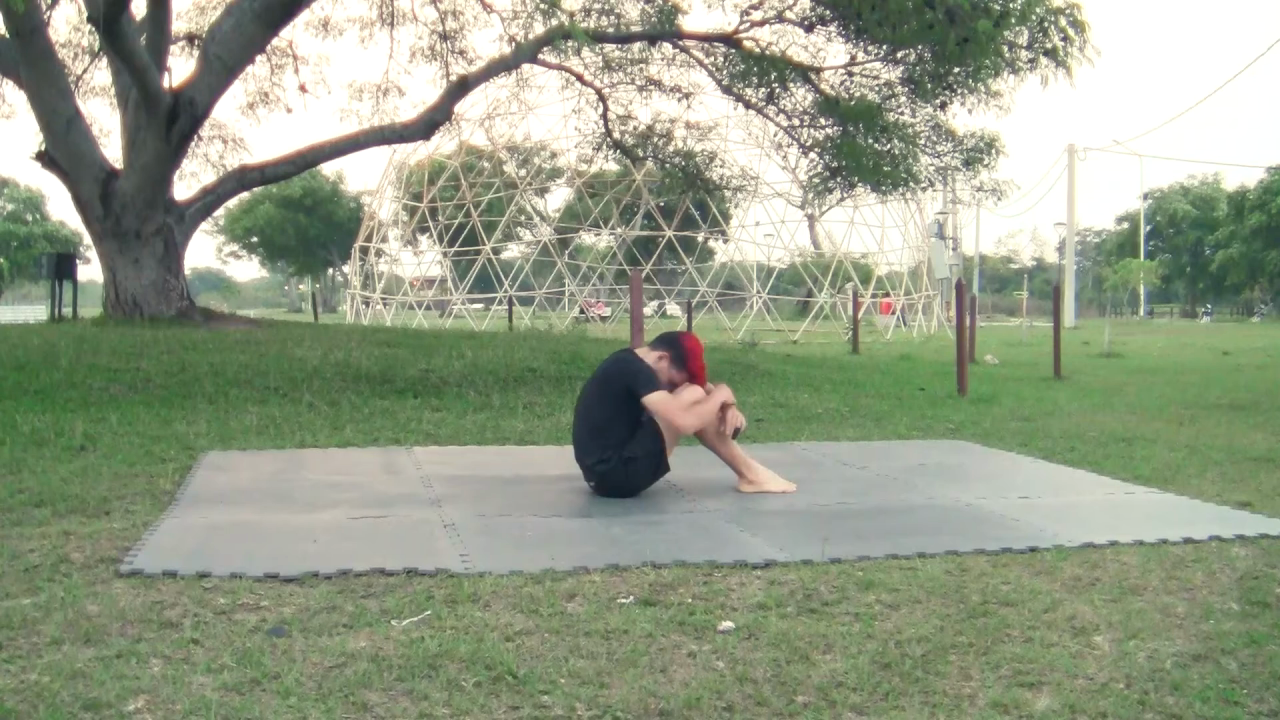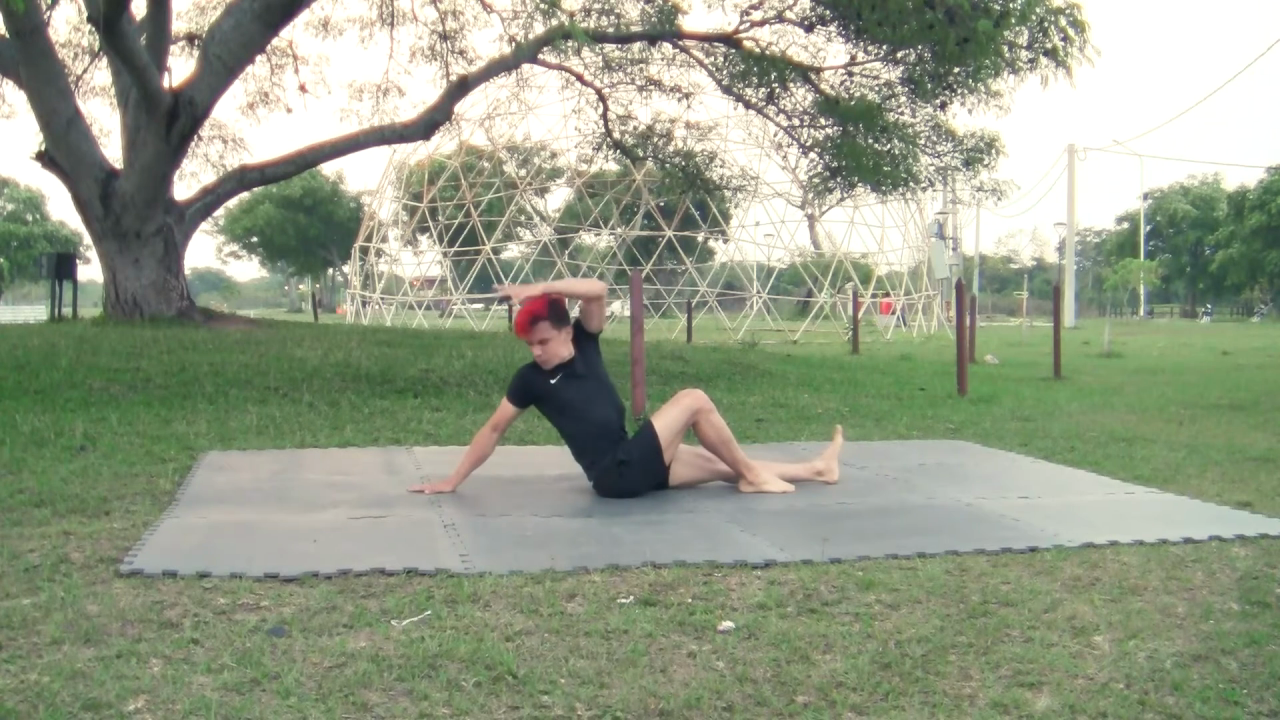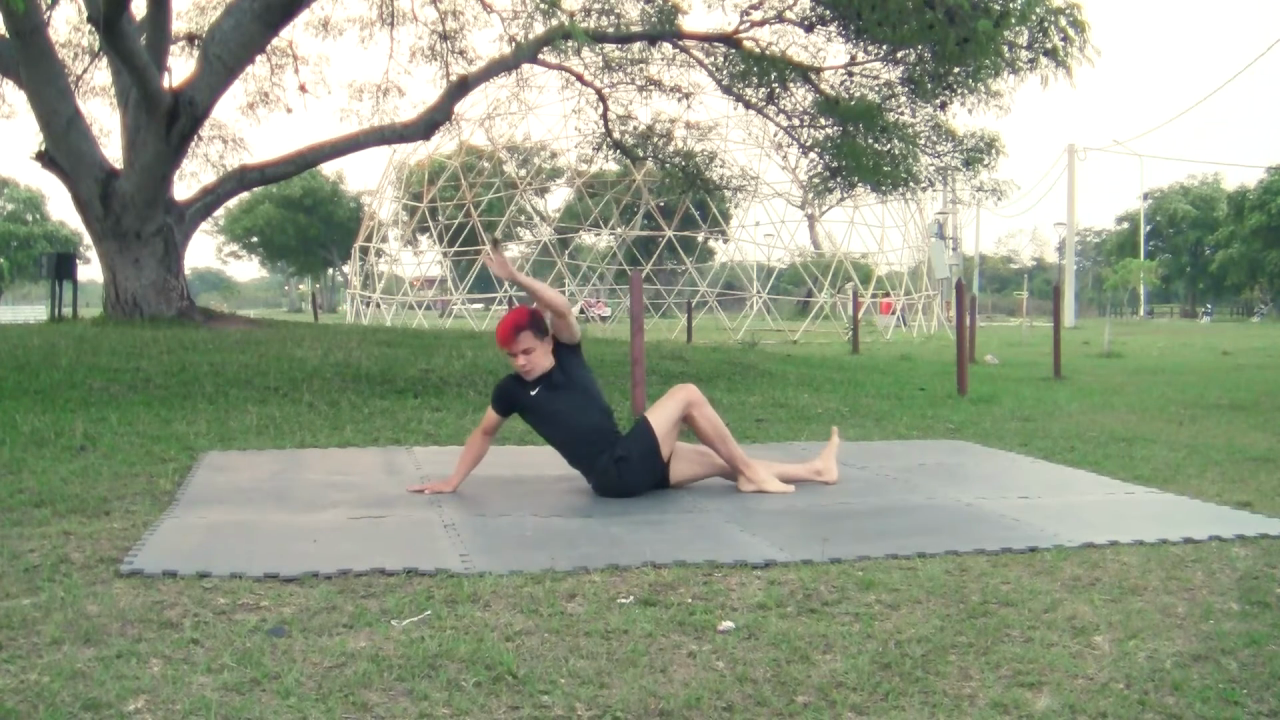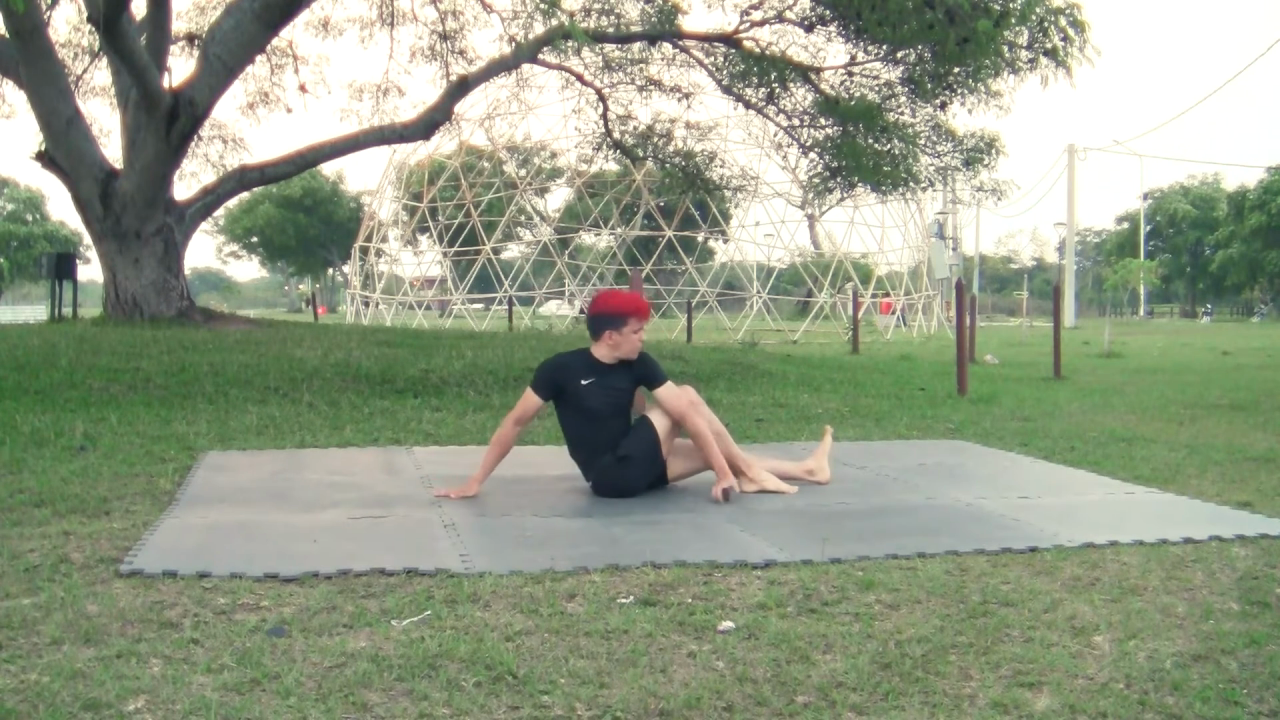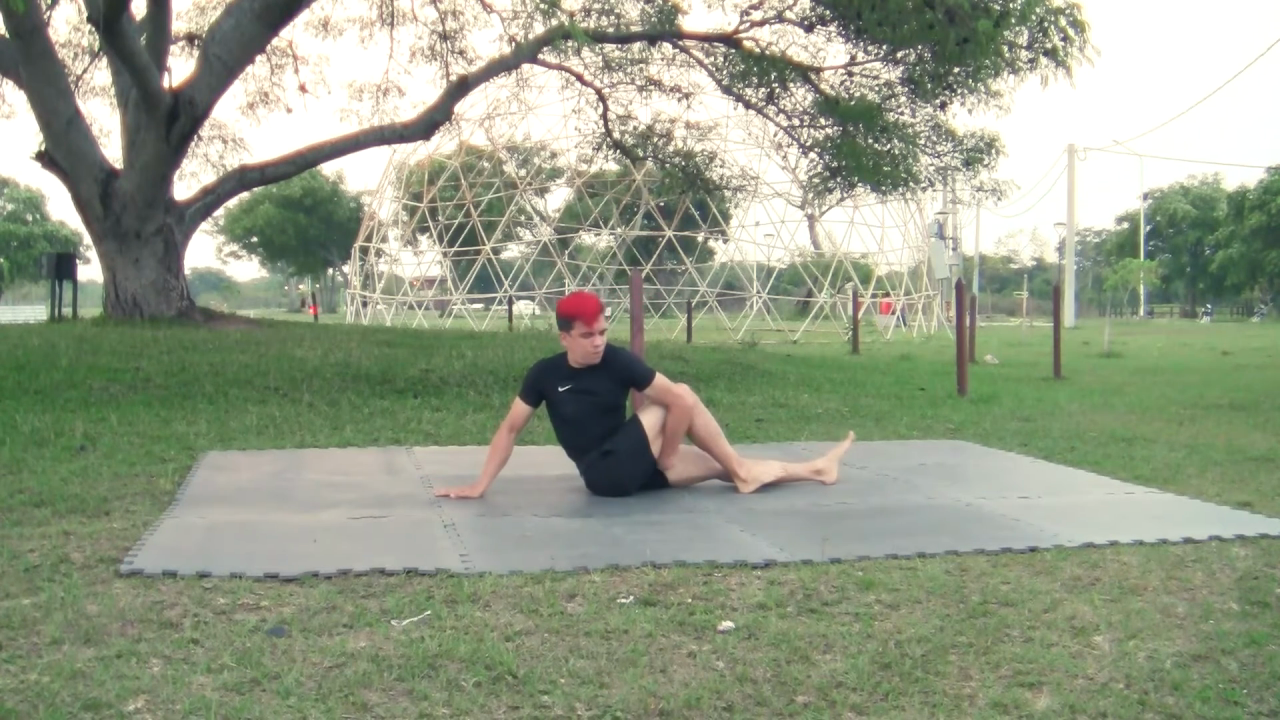
dt=1s
person 1, frame 1
left shoulder: (630, 362)
right shoulder: (634, 369)
right elbow: (685, 423)
left wrist: (727, 406)
right wrist: (720, 395)
left hip: (608, 470)
right hip: (615, 475)
left knee: (687, 405)
right knee: (693, 396)
left ankle: (750, 469)
right ankle: (750, 476)
person 1, frame 2
left shoulder: (585, 342)
right shoulder: (530, 379)
left elbow: (599, 290)
right elbow: (493, 430)
left wrist: (538, 290)
right wrist: (453, 481)
left hip: (633, 463)
right hip: (616, 475)
left knee: (719, 464)
right knee: (694, 400)
left ankle: (815, 469)
right ankle: (752, 476)
person 1, frame 3
left shoulder: (566, 354)
right shoulder: (512, 389)
left elbow: (561, 308)
right elbow: (483, 434)
left wrist: (514, 277)
right wrist: (453, 481)
left hip: (629, 462)
right hip: (613, 475)
left knee: (717, 459)
right knee: (686, 393)
left ankle: (813, 469)
right ankle: (750, 473)
person 1, frame 4
left shoulder: (639, 365)
right shoulder: (560, 368)
left elbow: (687, 415)
right elbow: (516, 421)
left wrist: (723, 470)
right wrist: (476, 481)
left hip: (632, 467)
right hip: (610, 477)
right knee: (687, 395)
left ankle: (805, 469)
right ankle: (749, 471)
person 1, frame 5
left shoulder: (617, 360)
right shoulder: (544, 374)
left elbow: (679, 405)
right elbow: (510, 429)
left wrist: (666, 457)
right wrist: (479, 486)
left hip: (630, 466)
right hip: (604, 475)
left knee: (718, 463)
left ankle: (813, 470)
right ankle: (741, 471)
